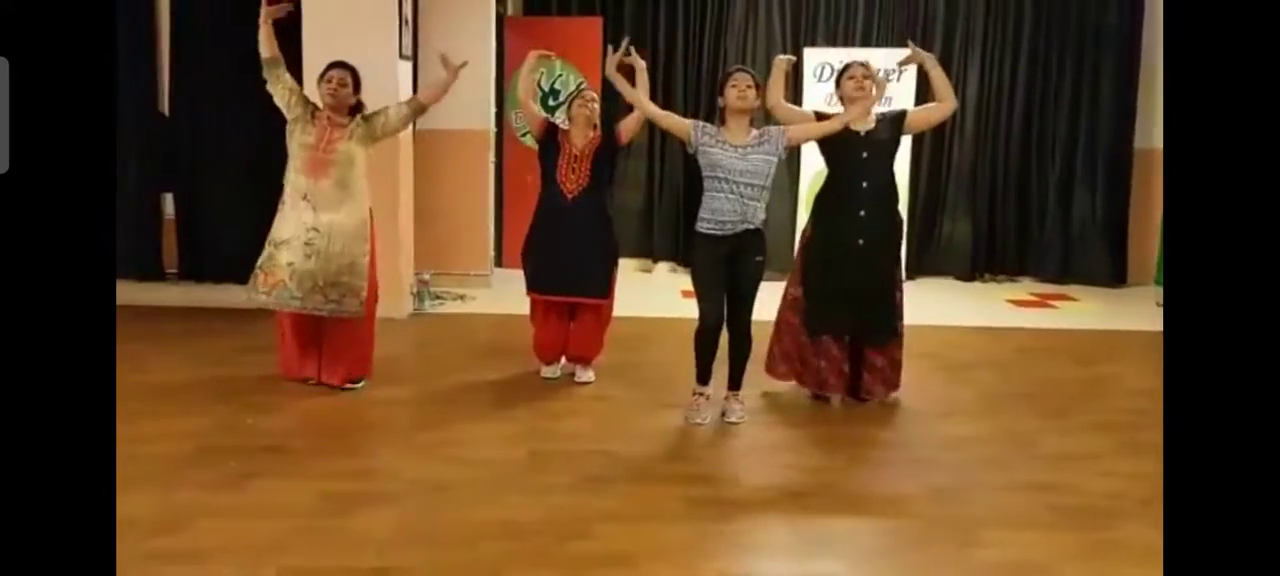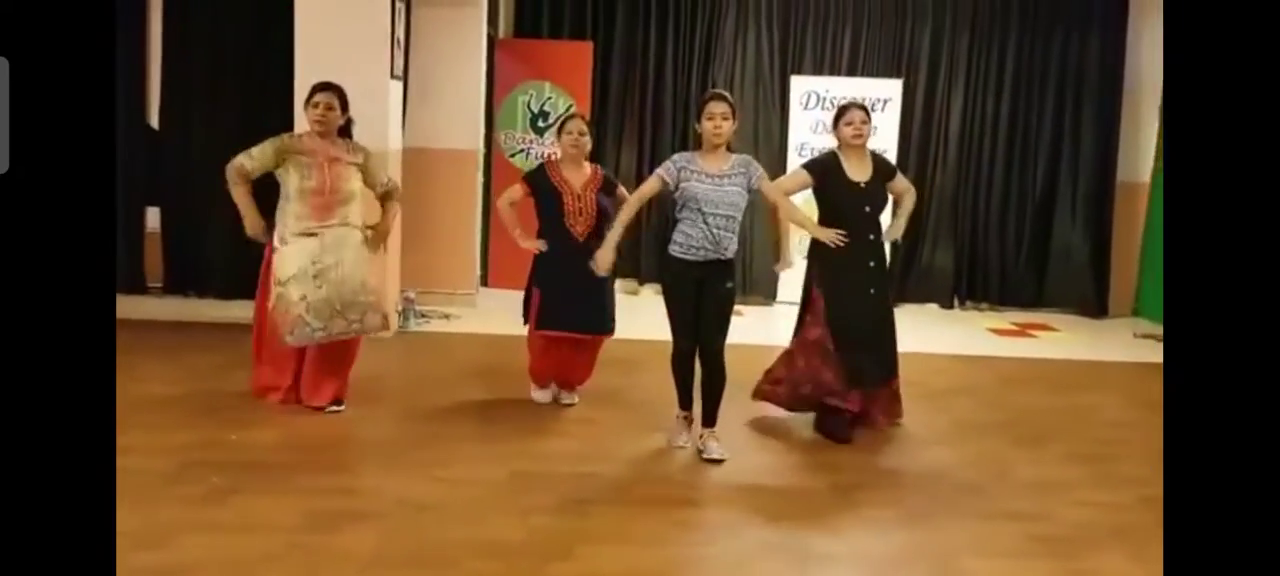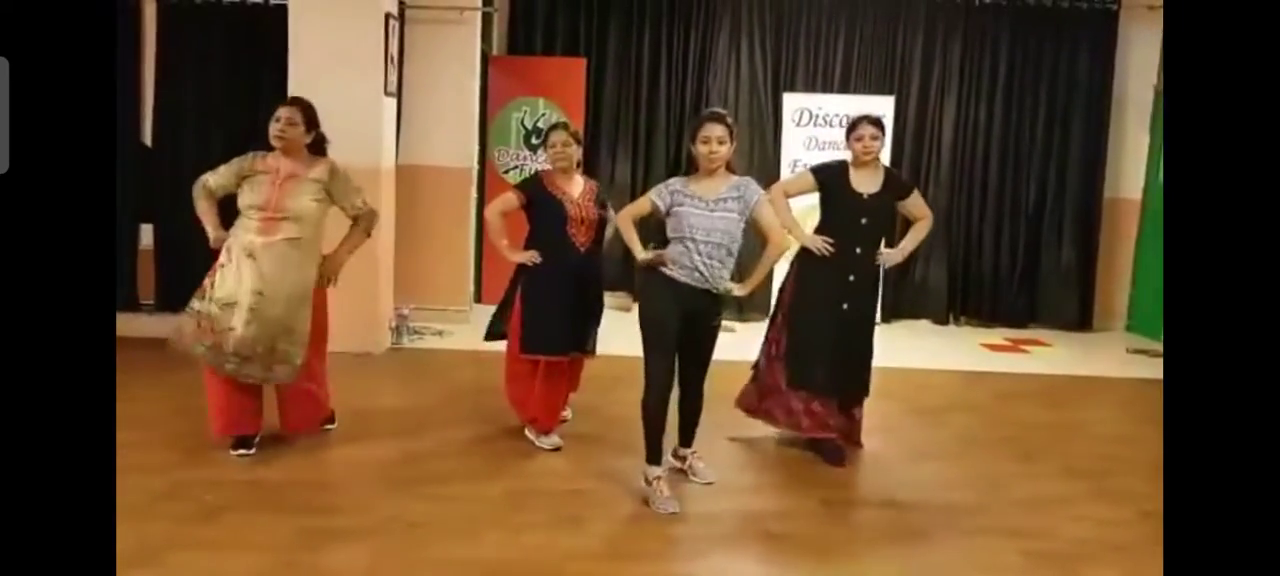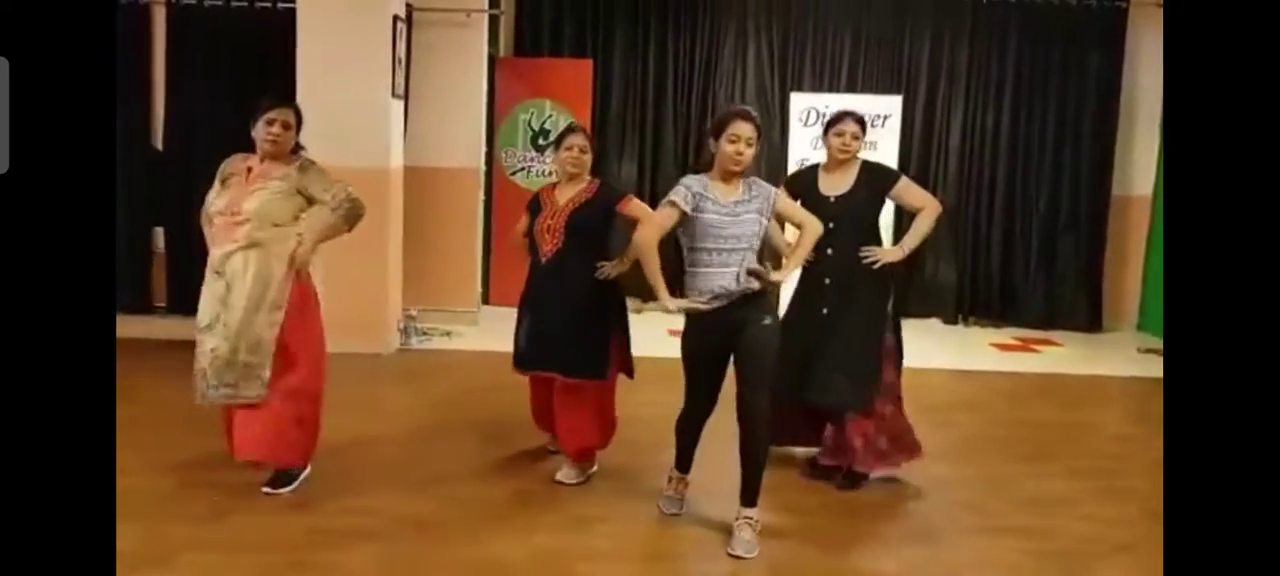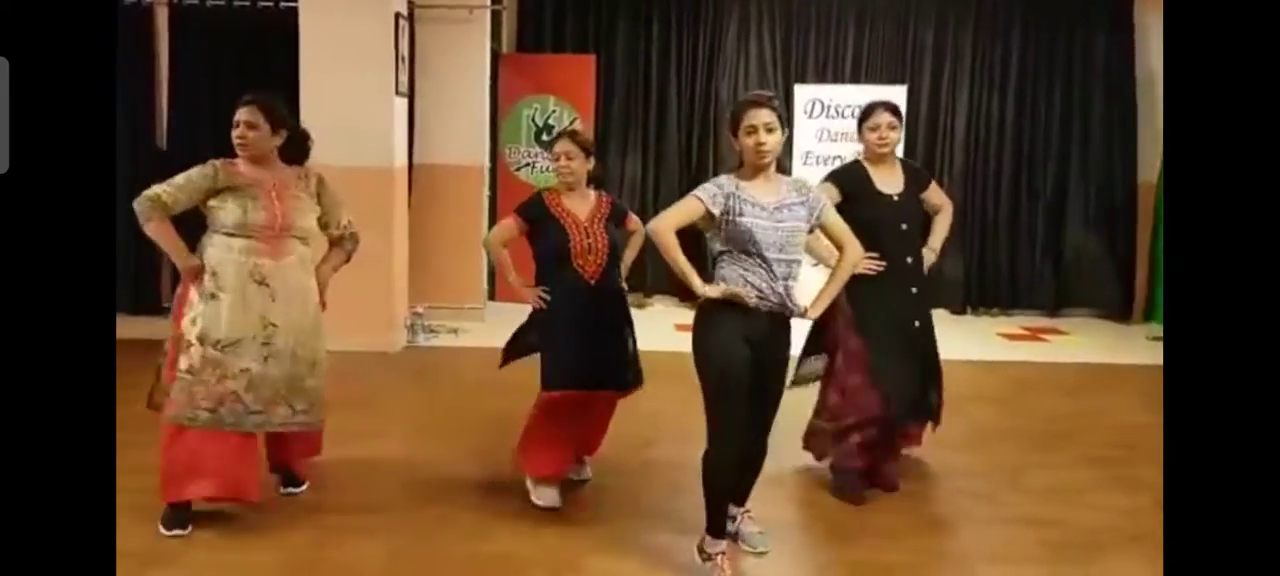
dt=1s
person 1, frame 1
left shoulder: (773, 139)
right shoulder: (703, 135)
left elbow: (831, 125)
right elbow: (650, 110)
right wrist: (615, 76)
left hip: (749, 241)
right hip: (709, 239)
left knee: (739, 321)
right knee: (711, 319)
left ankle: (734, 394)
right ankle: (701, 392)
person 1, frame 2
left shoulder: (745, 167)
right shoulder: (680, 164)
left elbow: (781, 202)
right elbow: (637, 198)
left wrist: (815, 230)
right wrist: (610, 241)
left hip: (721, 269)
right hip: (681, 265)
left knee: (713, 350)
right knee: (684, 346)
left ankle: (709, 431)
right ankle: (684, 416)
person 1, frame 3
left shoulder: (744, 189)
right shoulder: (675, 188)
left elbow: (778, 239)
right elbow: (625, 216)
left wrist: (746, 286)
right wrist: (641, 254)
left hip: (707, 298)
right hip: (664, 288)
left knee: (693, 381)
right knee: (659, 379)
left ankle: (684, 452)
right ankle: (653, 474)
person 1, frame 4
left shoulder: (760, 191)
right shoulder: (692, 188)
left elbow: (811, 225)
right elbow: (646, 237)
left wrist: (783, 272)
right wrist: (665, 297)
left hip: (754, 312)
right hip: (705, 315)
left knee: (755, 413)
right knee: (697, 405)
left ankle: (748, 515)
right ankle: (679, 478)
person 1, frame 5
left shoulder: (803, 193)
right shoulder: (723, 190)
left elbow: (850, 249)
right elbow: (659, 227)
left wrist: (817, 305)
right wrist: (700, 286)
left hip: (775, 326)
right hip: (725, 321)
left knee: (758, 432)
right knee: (726, 434)
left ankle: (737, 509)
person 2, frame 1
left shoulder: (366, 127)
right shoulder: (299, 114)
left elbow: (413, 107)
right elbow: (273, 71)
left wrist: (449, 78)
left hip: (346, 223)
right hip: (298, 221)
left knee: (346, 297)
right knee: (297, 296)
left ankle: (345, 370)
right ankle: (305, 367)
person 2, frame 2
left shoulder: (358, 155)
right shoulder: (286, 147)
left elbow: (389, 190)
right elbow: (238, 169)
left wrist: (384, 225)
right wrist: (251, 216)
left hip: (343, 251)
right hip: (294, 249)
left knee: (339, 321)
right knee: (288, 323)
left ankle: (327, 393)
right ankle: (284, 389)
person 2, frame 3
left shoulder: (326, 172)
right shoulder: (251, 164)
left elbow: (366, 216)
right elbow: (204, 187)
left wrist: (339, 257)
right wrist: (213, 229)
left hip: (295, 274)
right hip: (240, 269)
left knee: (295, 352)
right knee: (231, 347)
left ankle: (317, 414)
right ankle: (244, 427)
person 2, frame 4
left shoulder: (301, 171)
right shoulder: (231, 167)
left elbow: (351, 206)
right elbow: (208, 211)
left wrist: (309, 243)
right wrist: (214, 249)
left hip: (275, 284)
right hip: (225, 284)
left knee: (280, 369)
right knee: (231, 363)
left ankle: (291, 458)
right ankle: (248, 440)
person 2, frame 5
left shoulder: (310, 183)
right shoulder: (217, 174)
left elbow: (347, 236)
right elbow: (149, 204)
left wrist: (322, 272)
right wrist: (182, 258)
left hip: (288, 304)
right hip: (221, 299)
left knee: (287, 384)
right knee: (205, 388)
left ankle: (288, 463)
right ankle: (183, 492)
person 3, frame 1
left shoulder: (893, 123)
right shoulder: (825, 123)
left elbow: (947, 105)
right elbow: (775, 106)
left wrist: (928, 62)
right wrist: (779, 67)
left hip: (879, 231)
right hip: (832, 228)
left knee: (874, 307)
right knee: (826, 305)
left ankle: (863, 380)
right ankle: (822, 380)
person 3, frame 2
left shoulder: (881, 166)
right shoulder: (823, 166)
left elbow: (908, 192)
right elbow: (775, 191)
left wrist: (897, 226)
left hip: (872, 266)
right hip: (833, 265)
left knee: (873, 340)
right knee: (839, 341)
left ankle: (860, 408)
right ankle: (834, 411)
person 3, frame 3
left shoulder: (895, 183)
right shoulder: (830, 173)
left elbow: (924, 218)
right elbow: (777, 192)
left wrist: (901, 252)
right wrist: (800, 235)
left hip: (863, 280)
right hip: (819, 274)
left knee: (851, 355)
right knee: (816, 349)
left ankle: (840, 427)
right ankle: (820, 431)
person 3, frame 4
left shoulder: (876, 176)
right shoulder: (804, 179)
left elbow: (930, 207)
left wrist: (900, 250)
right wrist: (786, 247)
left hip: (864, 287)
right hip: (816, 286)
left knee: (853, 372)
right knee: (804, 367)
left ankle: (858, 457)
right ankle: (830, 449)
person 3, frame 5
left shoulder: (914, 175)
right shoulder: (847, 178)
left elbow: (944, 208)
left wrist: (932, 249)
right wrist: (837, 261)
left hip: (909, 294)
right hip: (865, 296)
left knee: (909, 380)
right knee: (872, 384)
left ankle: (879, 461)
right ankle: (848, 458)
person 4, frame 1
left shoulder: (607, 144)
right shoulder: (550, 139)
left elbow: (641, 112)
right elbow: (525, 100)
left wrist: (640, 69)
right wrist: (532, 61)
left hip: (593, 238)
right hip: (551, 236)
left knee: (590, 303)
right knee: (549, 302)
left ankle: (582, 360)
right ankle: (550, 358)
person 4, frame 2
left shoulder: (601, 178)
right shoulder: (543, 175)
left elbow: (626, 201)
right elbow: (504, 201)
right wrist: (521, 238)
left hip: (593, 266)
right hip: (554, 265)
left knee: (588, 331)
right knee: (550, 330)
left ankle: (569, 383)
right ankle: (542, 380)
person 4, frame 3
left shoulder: (592, 189)
right shoulder: (536, 185)
left elbow: (608, 222)
right elbow: (493, 211)
left wrist: (595, 251)
right wrist: (510, 251)
left hip: (582, 285)
right hip: (543, 281)
left knee: (570, 351)
right knee: (541, 352)
left ankle: (556, 405)
right ankle: (539, 423)
person 4, frame 4
left shoulder: (603, 193)
right shoulder: (541, 198)
left elbow: (649, 219)
right elbow: (521, 234)
left wrist: (625, 261)
right wrist: (540, 262)
left hip: (588, 299)
right hip: (543, 299)
left knee: (582, 376)
right knee: (545, 373)
left ankle: (582, 455)
right ankle: (557, 433)
person 4, frame 5
left shoulder: (608, 205)
right shoulder: (539, 205)
left elbow: (638, 230)
right elbow: (494, 240)
left wrist: (622, 269)
right wrist: (520, 286)
left hip: (607, 315)
right hip: (559, 316)
left knee: (600, 392)
right knee: (561, 394)
left ankle: (578, 453)
right ankle: (541, 472)
